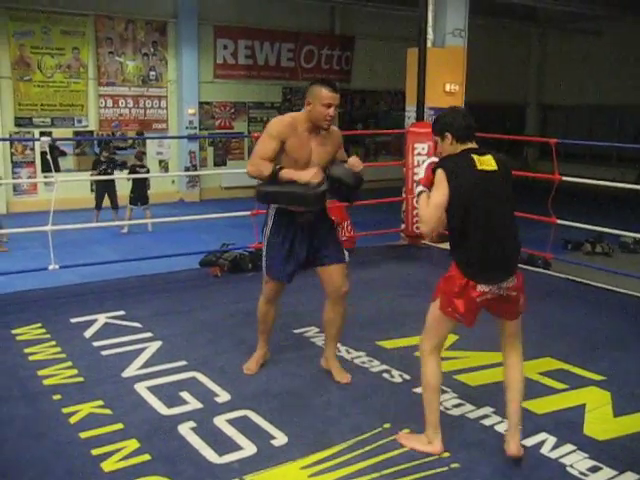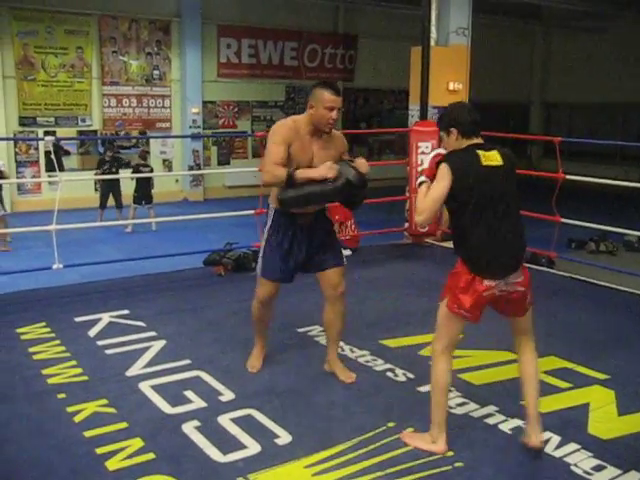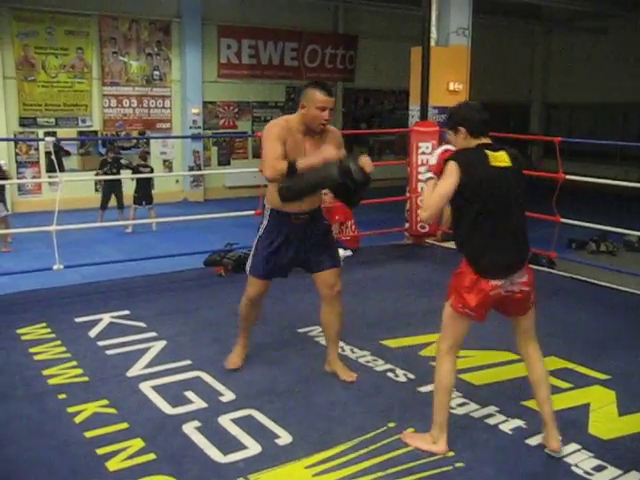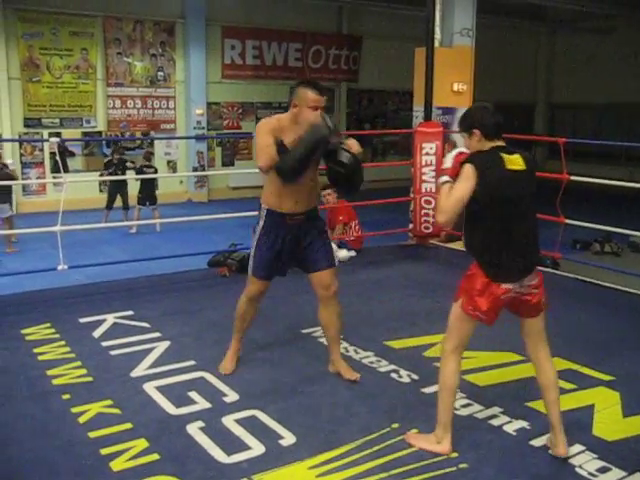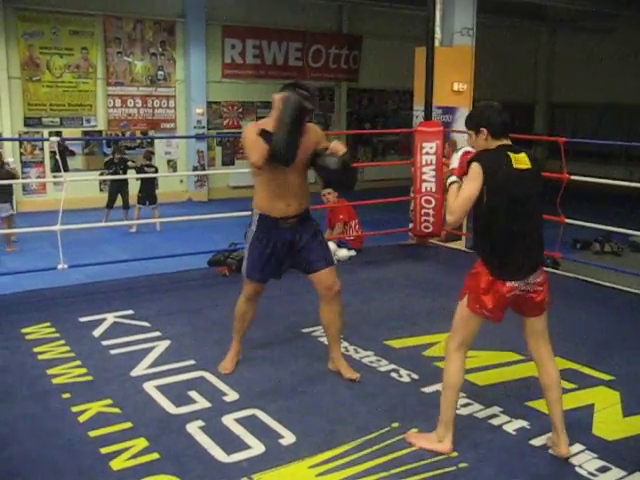
dt=0.1s
person 1, frame 1
left shoulder: (448, 168)
right shoulder: (501, 166)
left elbow: (428, 227)
left wrist: (424, 187)
left hip: (468, 275)
right hip: (508, 274)
left knee: (430, 349)
right knee: (513, 350)
left ankle: (432, 437)
right ankle: (513, 436)
person 1, frame 2
left shoulder: (453, 163)
right shoulder: (505, 159)
left elbow: (422, 217)
left wrist: (427, 178)
left hip: (474, 273)
right hip: (513, 271)
left knee: (441, 350)
right knee: (525, 344)
left ankle: (436, 437)
right ankle: (534, 428)
person 1, frame 3
left shoulder: (461, 162)
right shoulder: (513, 161)
left elbow: (427, 214)
left wrist: (434, 174)
left hip: (478, 272)
right hip: (517, 270)
left knee: (446, 350)
right knee: (528, 346)
left ankle: (438, 437)
right ankle: (550, 432)
person 1, frame 4
left shoulder: (476, 164)
right shoulder: (525, 163)
left elbow: (444, 217)
left wrist: (447, 176)
left hip: (489, 275)
right hip: (527, 273)
left knee: (451, 350)
right knee: (540, 351)
left ankle: (441, 436)
right ankle: (558, 438)
person 1, frame 5
left shoulder: (483, 163)
right shoulder: (531, 162)
left elbow: (453, 216)
left wrist: (456, 176)
left hip: (494, 273)
right hip: (532, 272)
left knee: (455, 348)
right knee: (542, 350)
left ankle: (443, 435)
right ankle: (560, 438)
person 2, frame 1
left shoulder: (334, 135)
right shoulder: (282, 126)
left elbow: (339, 164)
right elbow: (255, 167)
left wrist: (351, 164)
right wrist: (296, 174)
left hip: (318, 218)
right hip: (284, 218)
left knee: (338, 289)
right knee: (271, 291)
left ankle: (330, 356)
right ankle: (262, 349)
person 2, frame 2
left shoulder: (336, 139)
right shoulder: (284, 129)
left elbow: (343, 174)
right elbow: (268, 175)
left wrist: (358, 168)
right wrist: (312, 173)
left hip: (318, 220)
right hip: (284, 221)
left knee: (336, 290)
right knee: (265, 294)
left ankle: (333, 358)
right ankle: (259, 346)
person 2, frame 3
left shoulder: (332, 136)
right shoulder: (278, 129)
left elbow: (340, 172)
right elbow: (271, 173)
left wrist: (360, 165)
right wrist: (313, 160)
left hip: (314, 221)
right hip: (278, 221)
left knee: (332, 290)
right knee: (254, 292)
left ankle: (333, 358)
right ankle: (241, 344)
person 2, frame 4
left shoulder: (322, 130)
right shoulder: (270, 126)
left elbow: (341, 167)
right elbow: (265, 163)
left wrist: (349, 151)
right wrist: (299, 133)
left hip: (309, 221)
right hip: (274, 222)
left knee: (328, 290)
right knee: (254, 291)
left ankle: (336, 359)
right ankle: (235, 348)
person 2, frame 5
left shoulder: (312, 132)
right shoulder: (255, 129)
left elbow: (332, 166)
right elbow: (258, 159)
left wrist: (337, 151)
right wrist: (275, 118)
left hip: (303, 223)
right hip: (267, 224)
left knee: (331, 288)
right knee: (251, 292)
left ankle: (336, 357)
right ankle: (235, 349)
